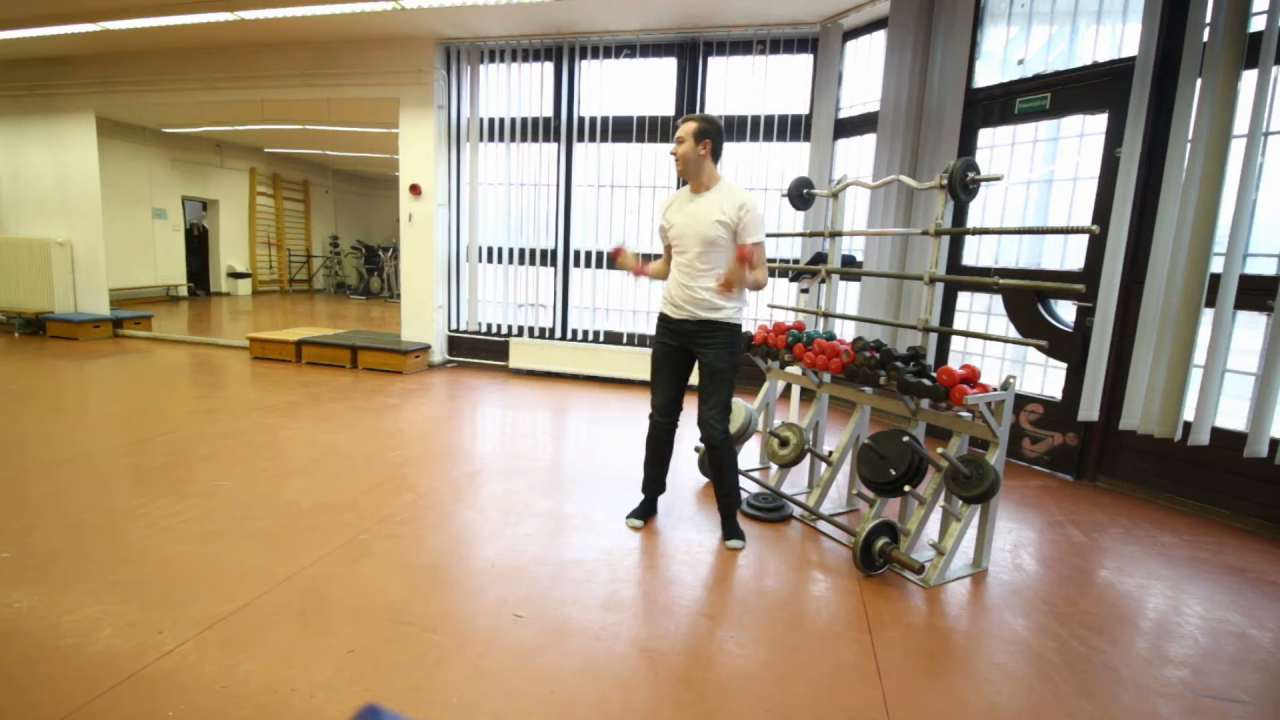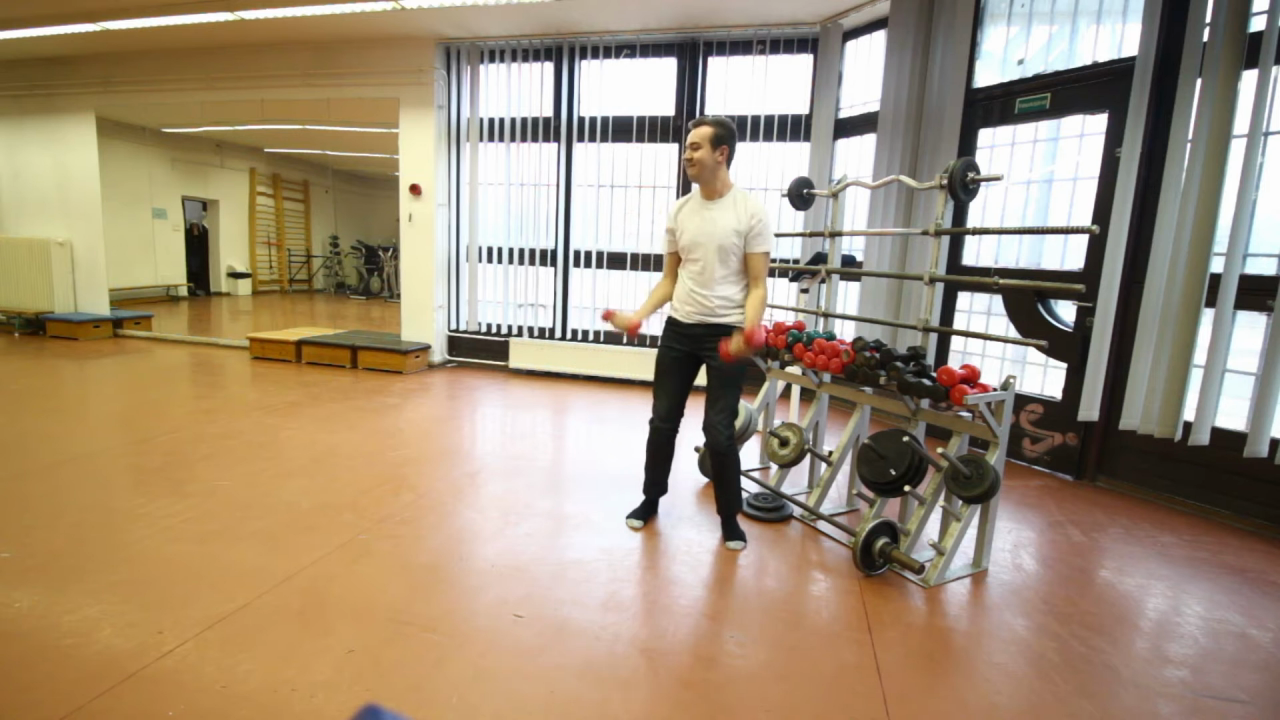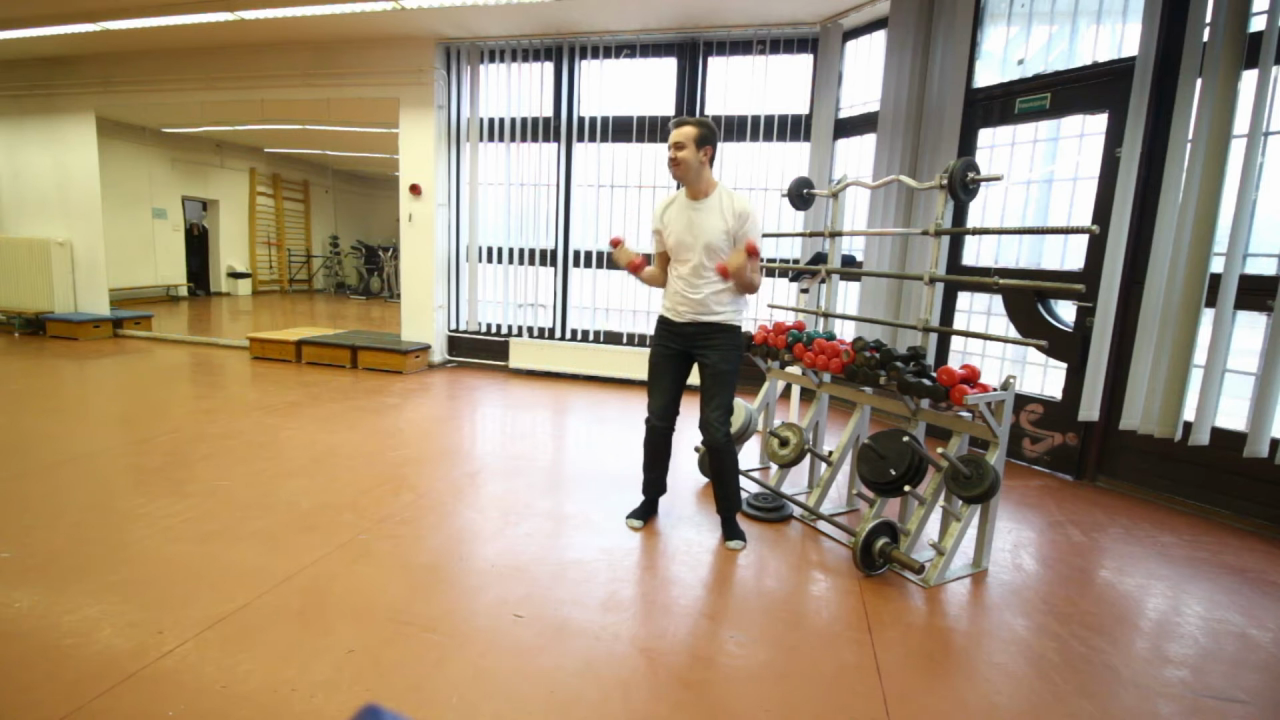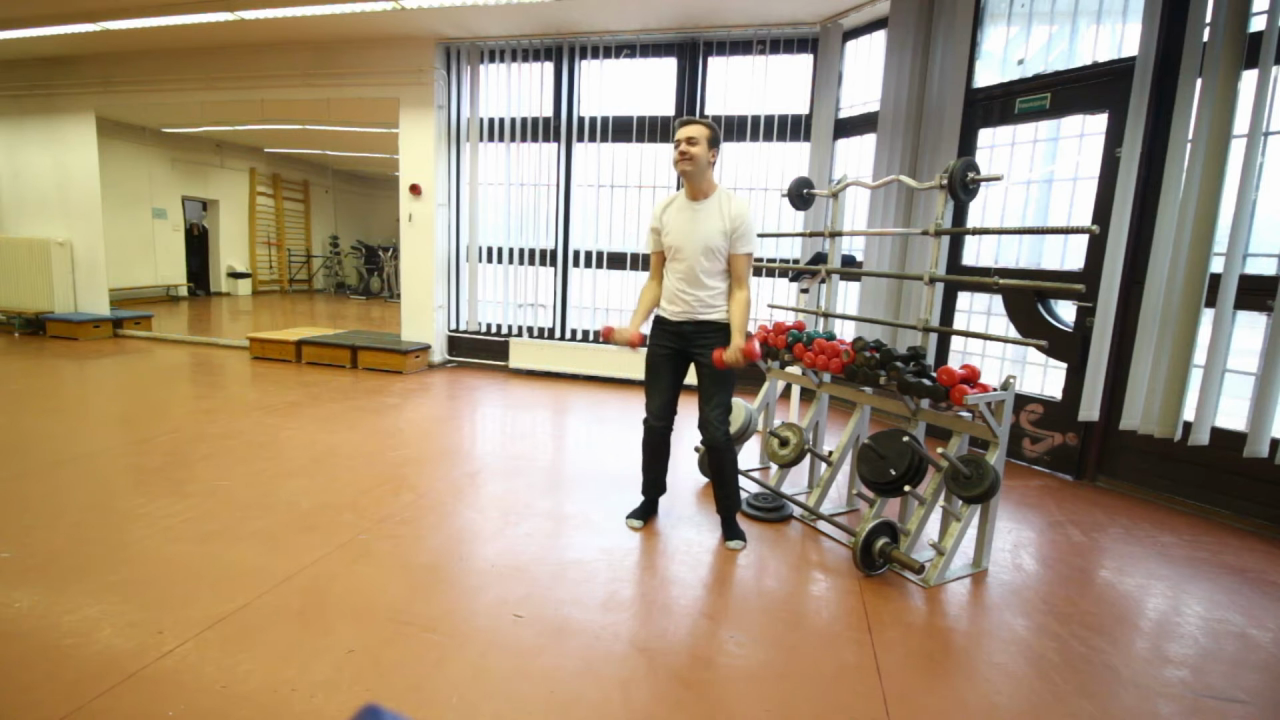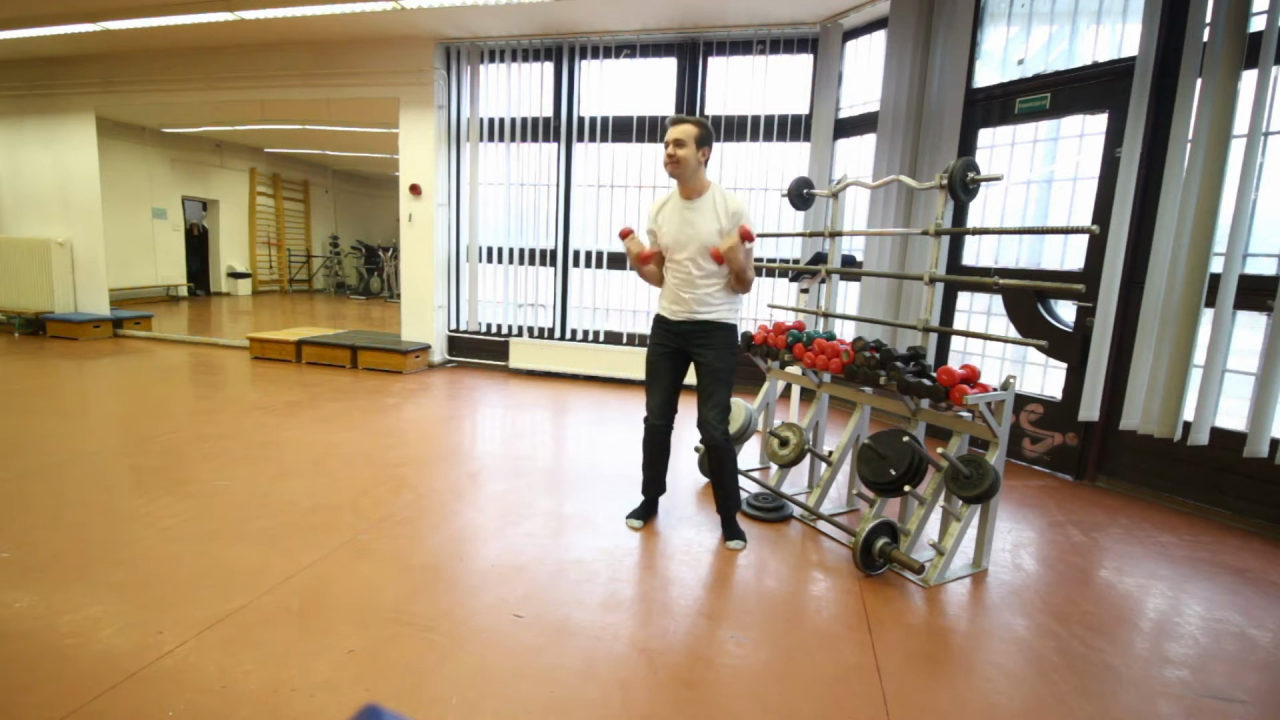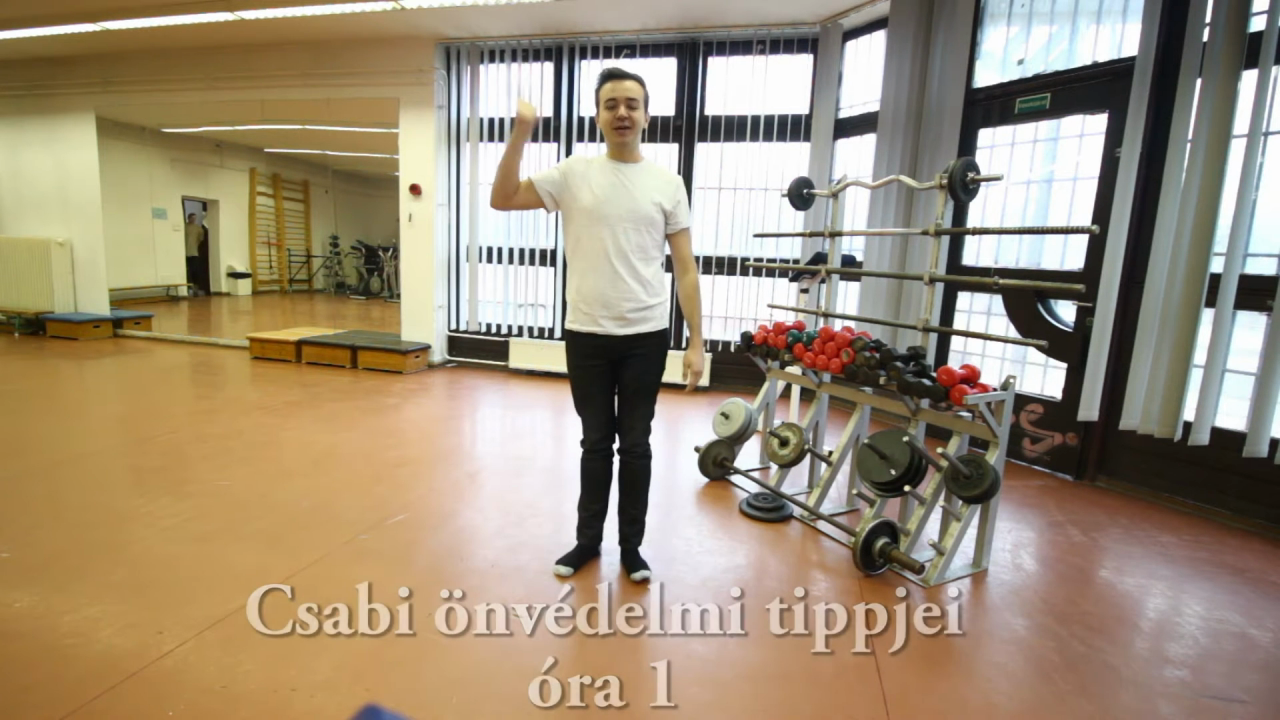
dt=0.5s
person 1, frame 1
left shoulder: (739, 203)
right shoulder: (673, 204)
left elbow: (760, 276)
left wrist: (743, 277)
right wrist: (641, 267)
left hip: (718, 329)
right hip: (672, 324)
left knee: (713, 426)
right knee: (662, 417)
left ankle: (729, 516)
right ankle: (650, 497)
person 1, frame 2
left shoulder: (750, 212)
right shoulder: (680, 210)
left elbow: (759, 287)
right elbow: (671, 279)
left wrist: (748, 332)
right wrist: (640, 314)
left hip: (725, 333)
right hip: (679, 329)
left knee: (718, 431)
right knee: (663, 420)
left ankle: (730, 518)
right ankle: (651, 498)
person 1, frame 3
left shoulder: (738, 208)
right shoulder: (665, 210)
left elbow: (753, 285)
right elbow: (663, 276)
left wrist: (743, 273)
right wrist: (636, 268)
left hip: (720, 331)
right hip: (671, 327)
left knee: (715, 429)
right knee: (658, 420)
left ankle: (729, 516)
right ankle: (651, 498)
person 1, frame 4
left shoulder: (734, 211)
right shoulder: (664, 211)
left elbow: (739, 285)
right elbow: (656, 278)
left wrist: (737, 338)
right wrist: (635, 323)
left hip: (712, 330)
right hip: (668, 327)
left knee: (714, 428)
right knee: (657, 420)
left ankle: (729, 516)
right ankle: (650, 499)
person 1, frame 5
left shoulder: (731, 207)
right shoulder: (659, 209)
left elbow: (743, 286)
right elbow: (659, 277)
left wrist: (738, 262)
right wrist: (638, 263)
left hip: (715, 330)
right hip: (668, 326)
left knee: (713, 427)
right knee: (657, 420)
left ankle: (729, 516)
right ankle: (651, 498)
person 1, frame 6
left shoulder: (667, 183)
right shoulder: (574, 173)
left elbow: (685, 269)
right elbow: (502, 199)
left wrist: (696, 344)
right wrist: (521, 132)
left hip: (645, 336)
right hip: (586, 334)
left knee: (635, 443)
right knee: (595, 441)
left ankle: (631, 546)
right ankle: (587, 539)
